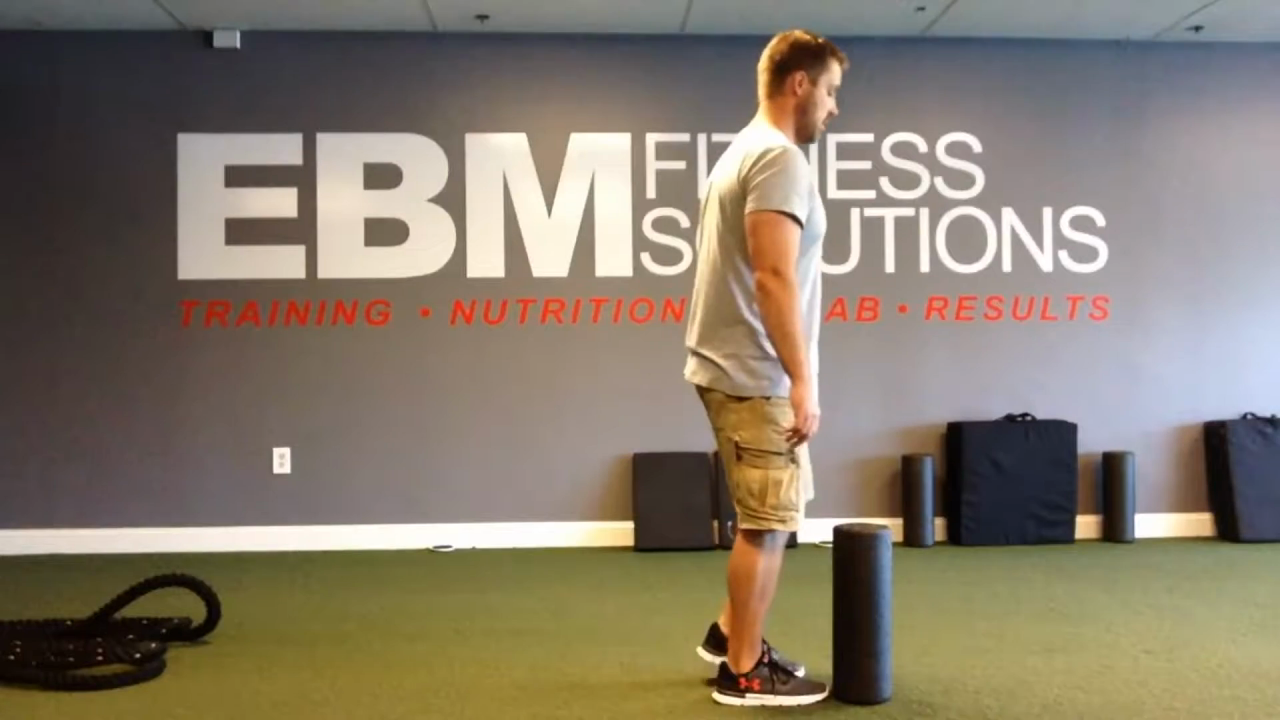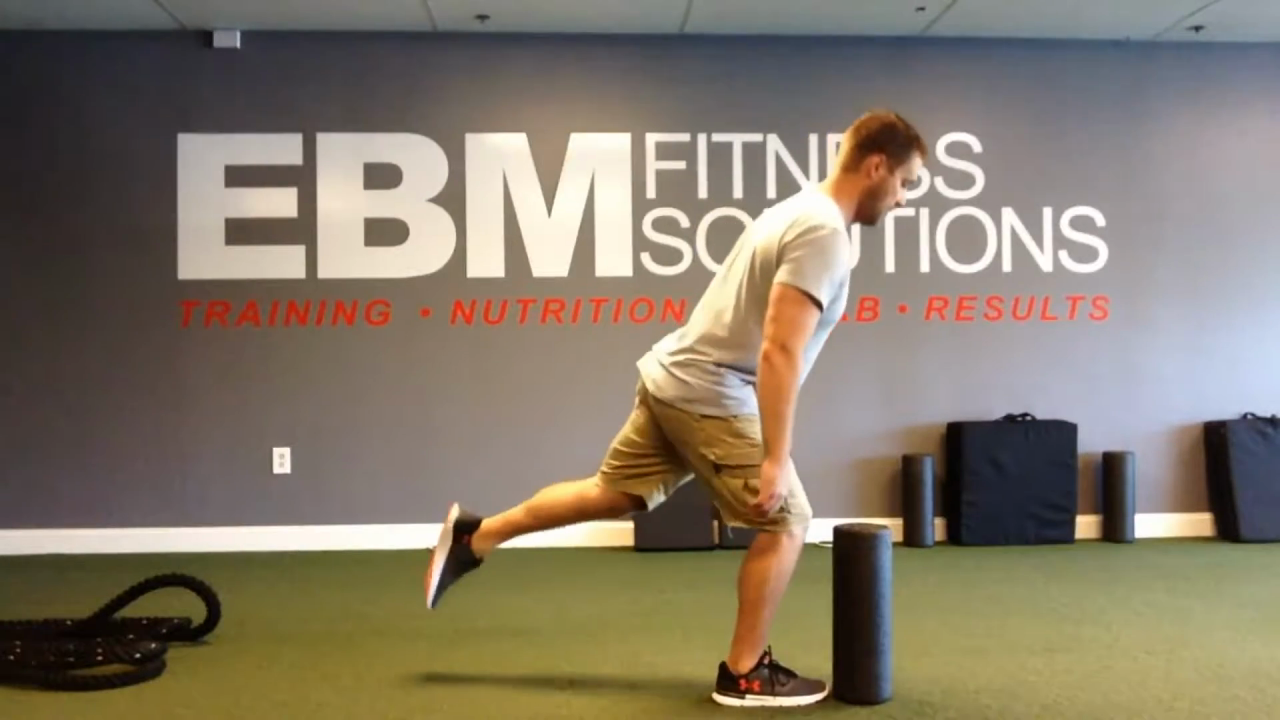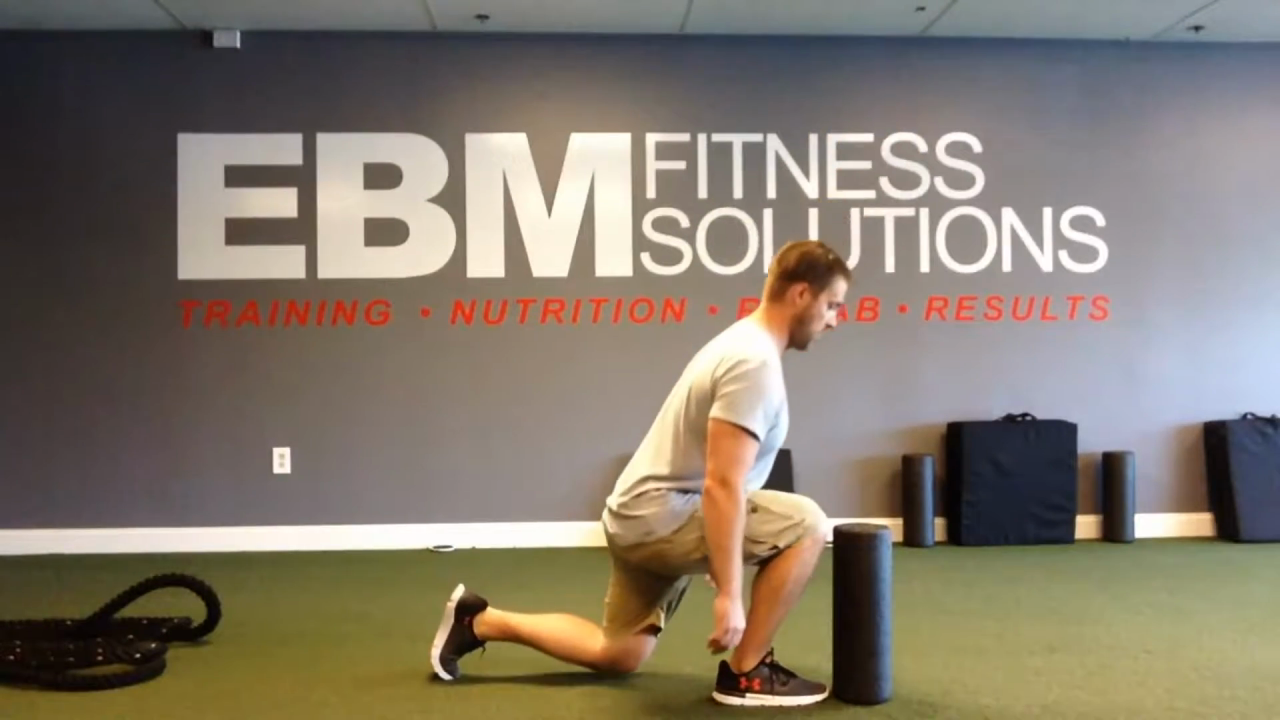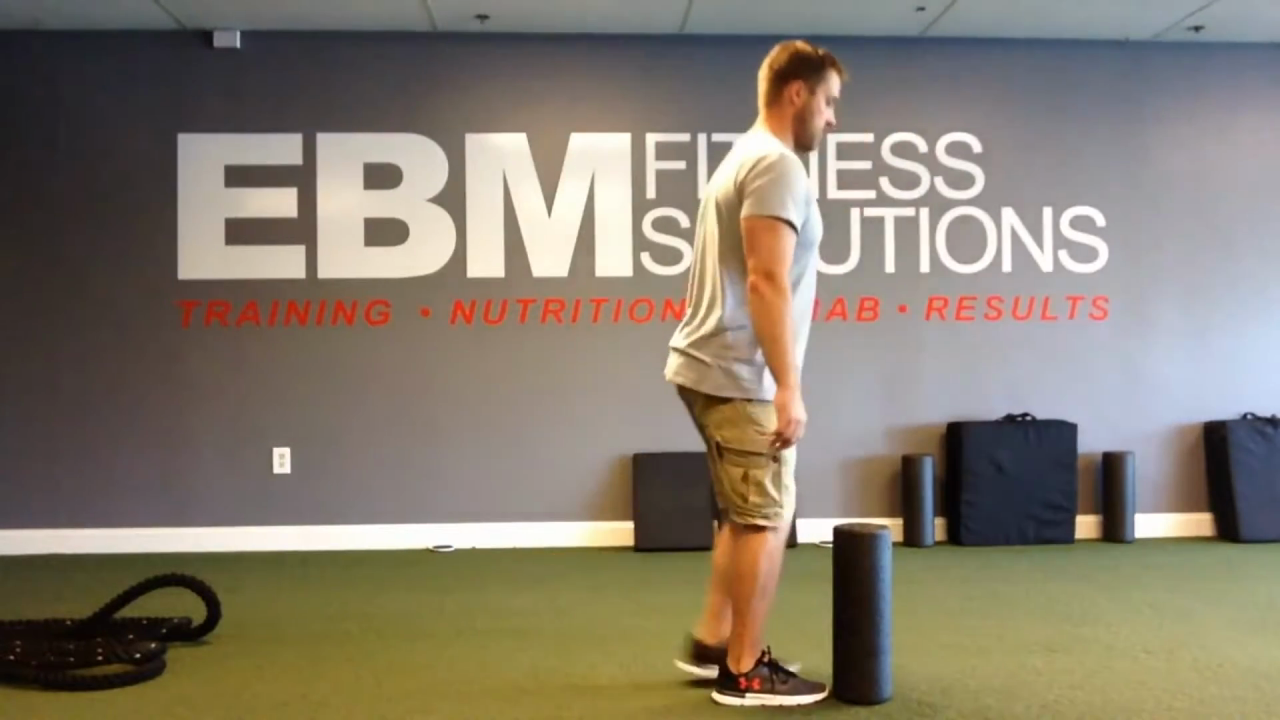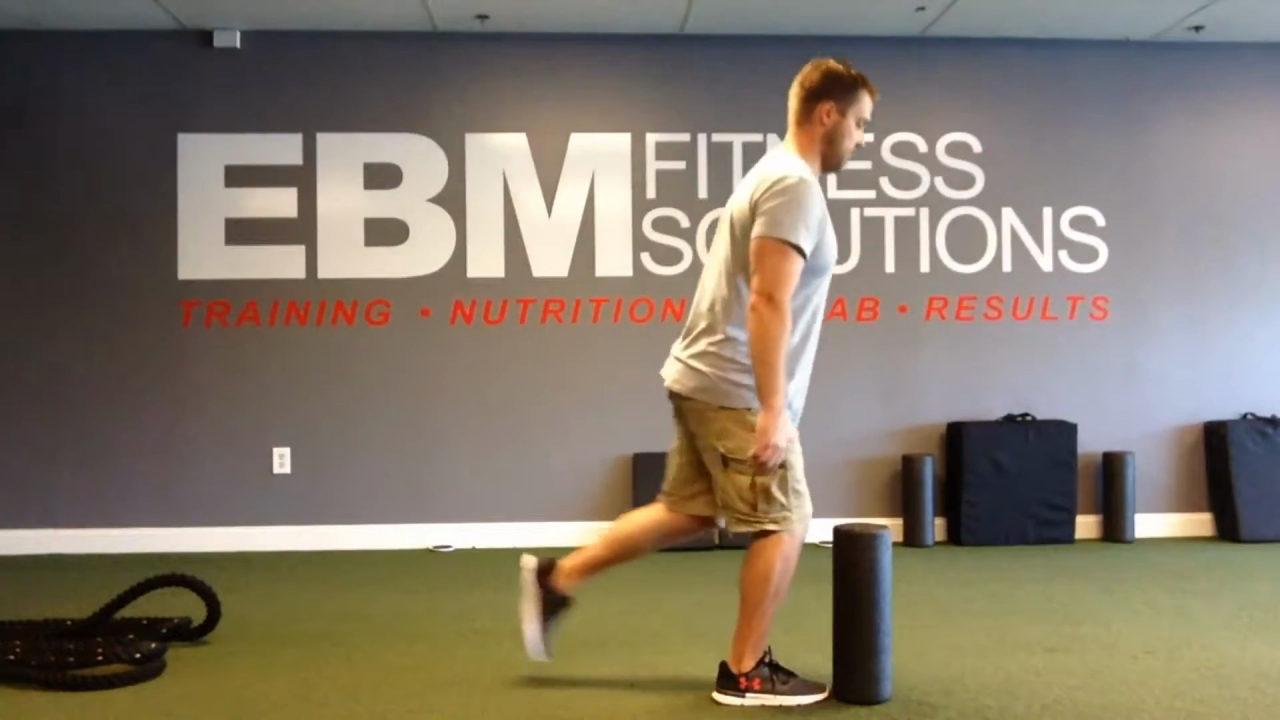
dt=1s
person 1, frame 1
left shoulder: (744, 152)
right shoulder: (778, 157)
right elbow: (773, 278)
right wrist: (802, 382)
left hip: (736, 366)
right hip: (753, 374)
left knee: (772, 507)
right knee: (770, 518)
left ankle: (733, 632)
right ankle: (743, 671)
person 1, frame 2
left shoulder: (802, 210)
right shoulder: (825, 233)
right elbow: (780, 353)
right wrist: (775, 460)
left hip: (672, 379)
right hip: (708, 394)
left knee: (608, 495)
right knee: (786, 521)
left ankle: (471, 540)
right ankle: (746, 674)
person 1, frame 3
left shoulder: (741, 344)
right shoulder: (753, 363)
right elbow: (724, 487)
right wrist: (729, 595)
left hip: (641, 517)
right hip: (662, 518)
left knee: (619, 654)
right knee: (806, 526)
left ankle: (477, 619)
right ankle: (746, 673)
person 1, frame 4
left shoulder: (745, 157)
right shoulder: (776, 164)
right elbow: (768, 282)
right wrist: (788, 388)
left hip: (711, 365)
right hip: (737, 375)
left knee: (746, 516)
right knee: (765, 520)
left ankle: (712, 641)
right ankle: (745, 672)
person 1, frame 5
left shoulder: (777, 175)
right shoulder: (794, 186)
right elbow: (767, 303)
left wrist: (764, 402)
right wrist: (772, 412)
left hip: (703, 374)
right hip: (729, 384)
left knee: (685, 513)
right knee: (781, 523)
left ankle: (553, 583)
right ankle: (744, 672)
